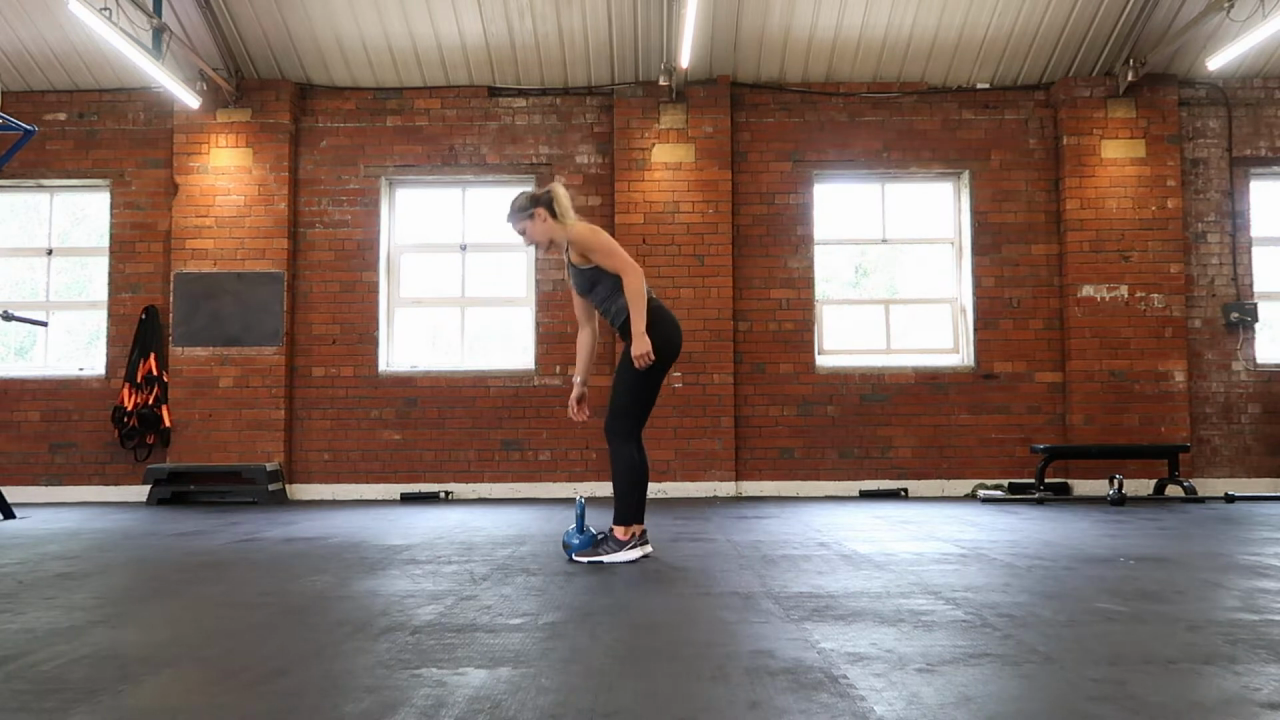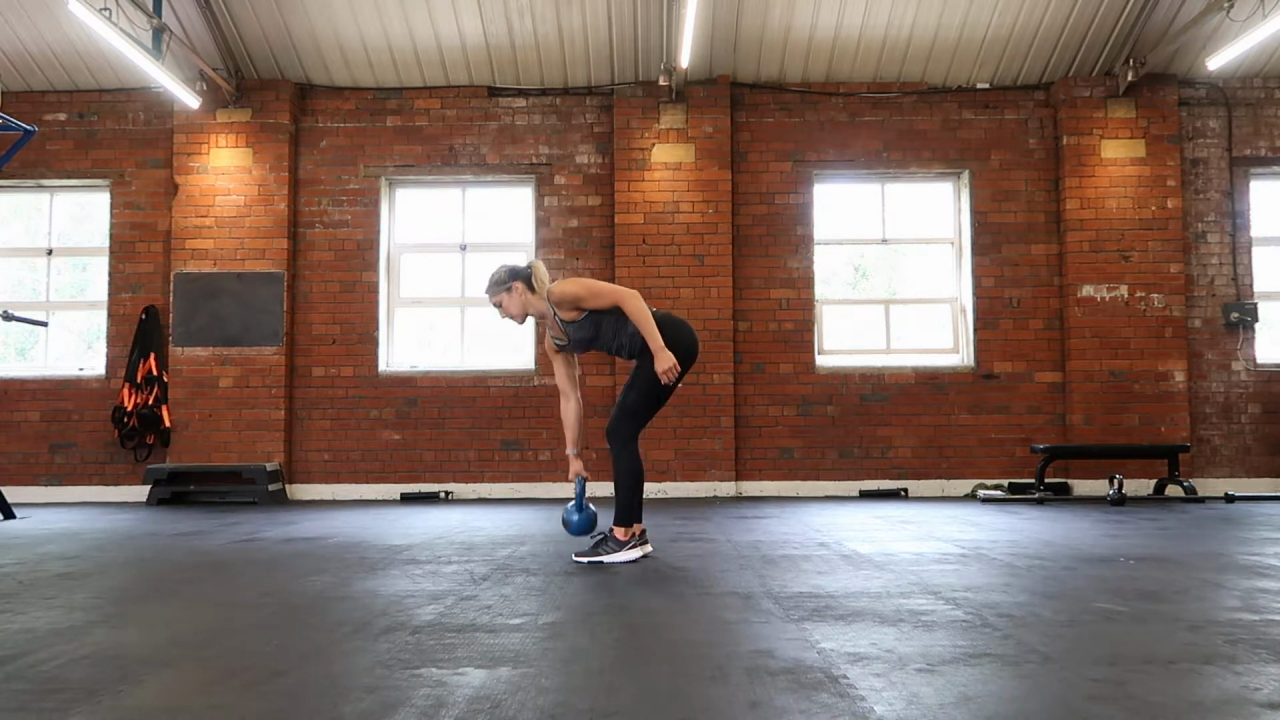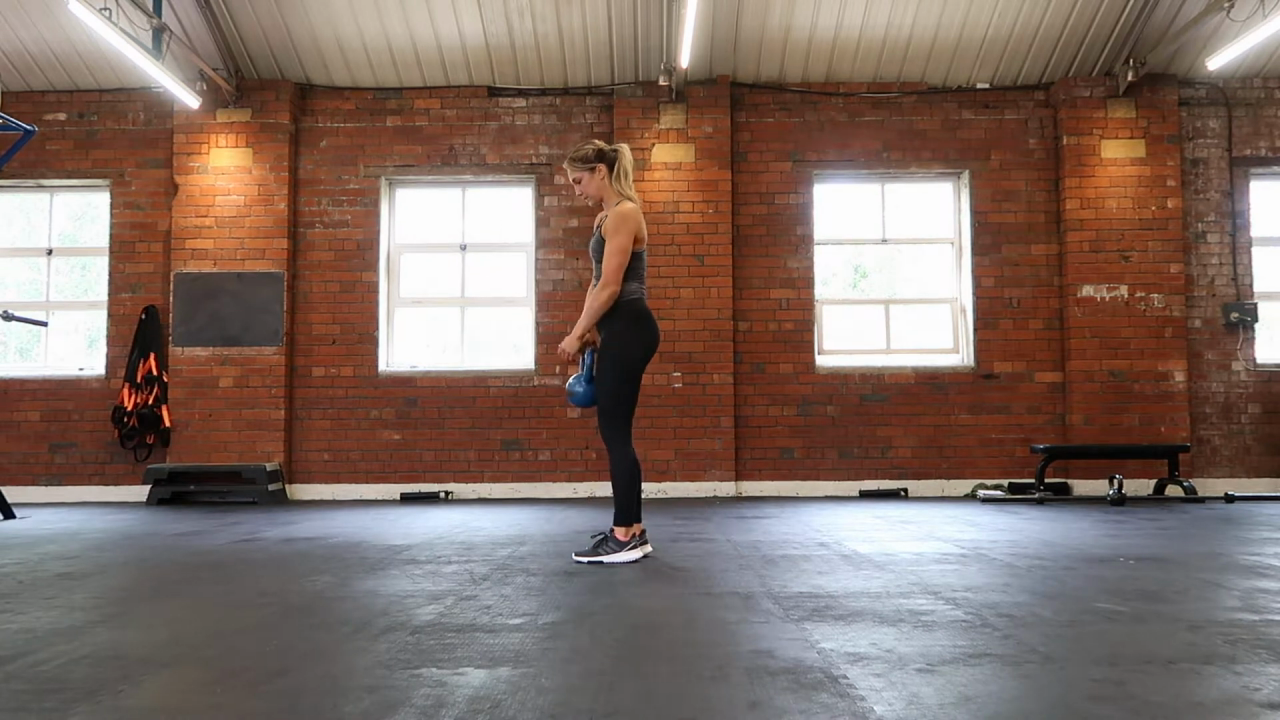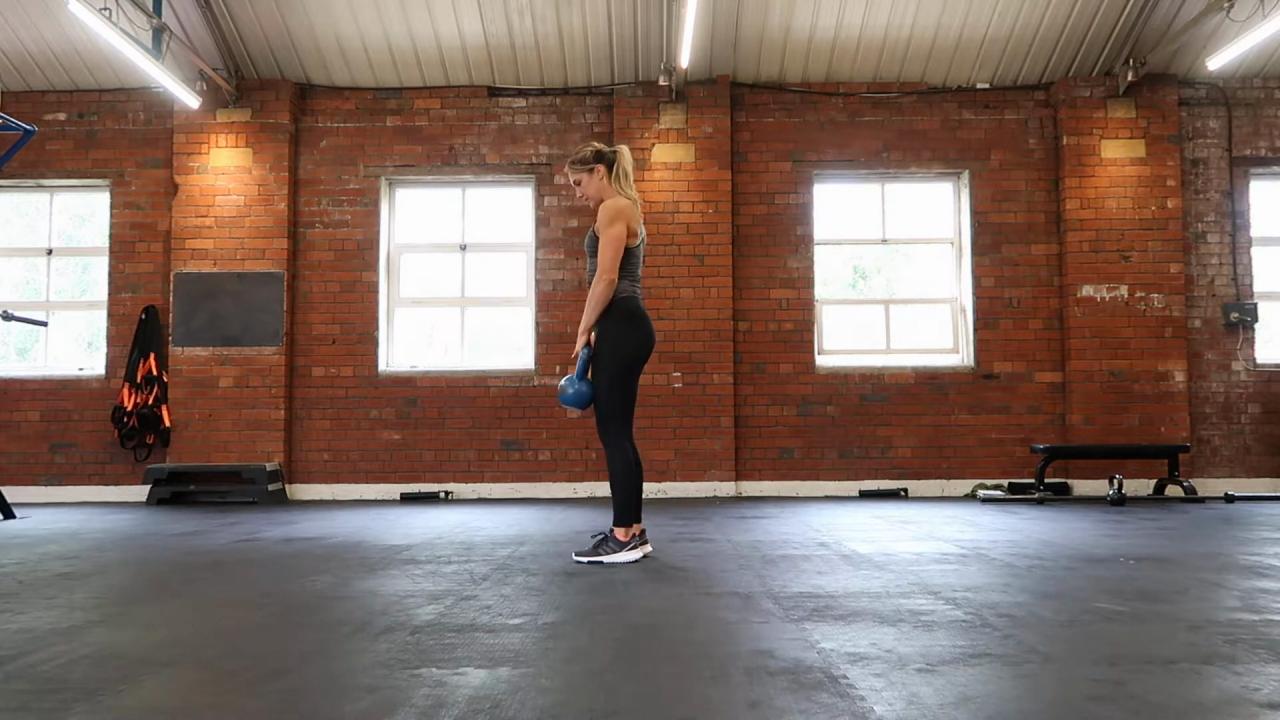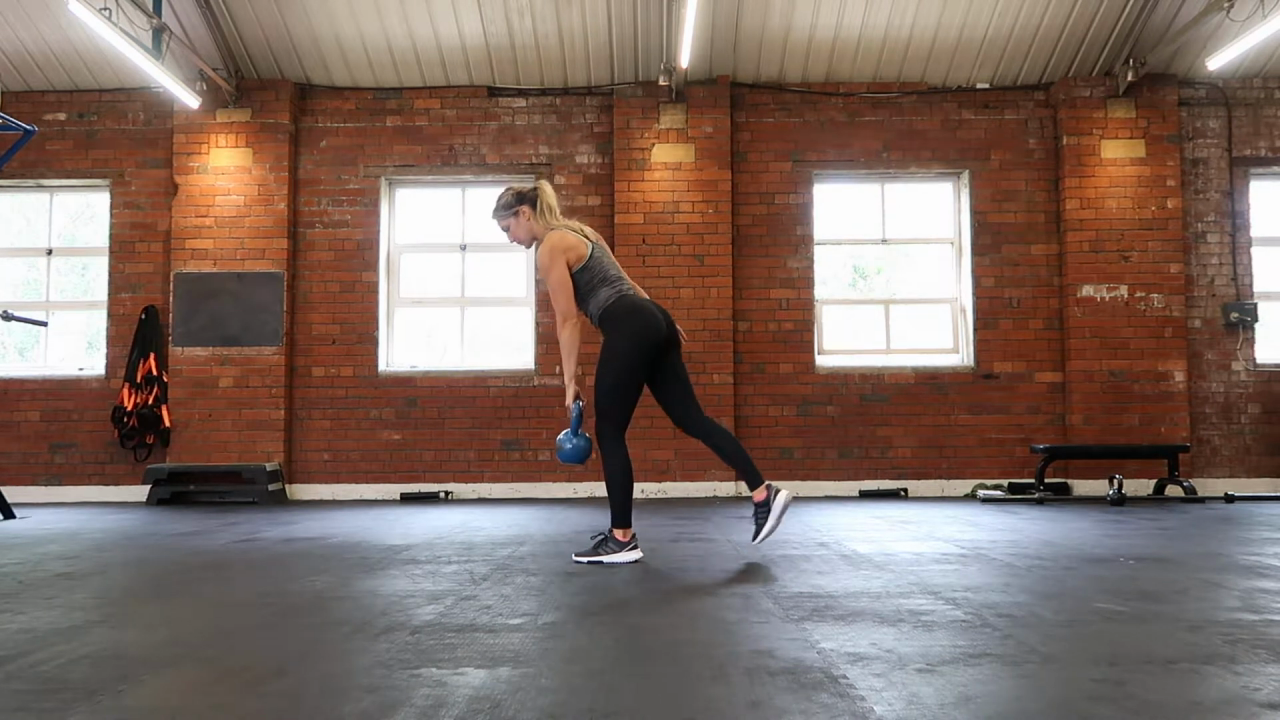
dt=1s
person 1, frame 1
left shoulder: (582, 235)
right shoulder: (570, 255)
left elbow: (633, 273)
right elbow: (587, 326)
left wrist: (639, 334)
right wrist: (580, 381)
left hip: (652, 333)
right hip: (649, 335)
left knee: (619, 431)
right knee: (627, 435)
left ankle: (624, 536)
right ankle: (635, 532)
person 1, frame 2
left shoulder: (560, 294)
right shoulder: (553, 338)
left elbow: (629, 296)
right elbow: (569, 397)
left wrist: (660, 351)
right wrist: (573, 455)
left hip: (670, 340)
right hip: (654, 349)
left knee: (621, 432)
right knee: (620, 433)
left ankle: (624, 537)
right ankle: (634, 531)
person 1, frame 3
left shoulder: (624, 213)
right shoulder: (606, 217)
left elbow: (611, 285)
left wrist: (576, 333)
right wrist: (584, 329)
left hip: (628, 330)
right hip: (618, 331)
left knee: (614, 432)
right knee: (615, 432)
left ankle: (624, 537)
right ankle: (633, 530)
person 1, frame 4
left shoulder: (613, 208)
right shoulder: (626, 211)
left elbow: (606, 278)
left wrist: (583, 330)
right wrist: (595, 329)
left hip: (620, 329)
right hip: (627, 327)
left knee: (613, 432)
right knee: (618, 432)
left ankle: (623, 538)
right ankle: (633, 531)
person 1, frame 5
left shoulder: (549, 249)
right shoulder: (578, 232)
left elbow: (568, 321)
left wrist: (570, 382)
left hip: (628, 331)
right hip: (652, 321)
left knee: (610, 435)
right knee: (690, 417)
left ankle: (622, 539)
right ankle: (764, 493)
